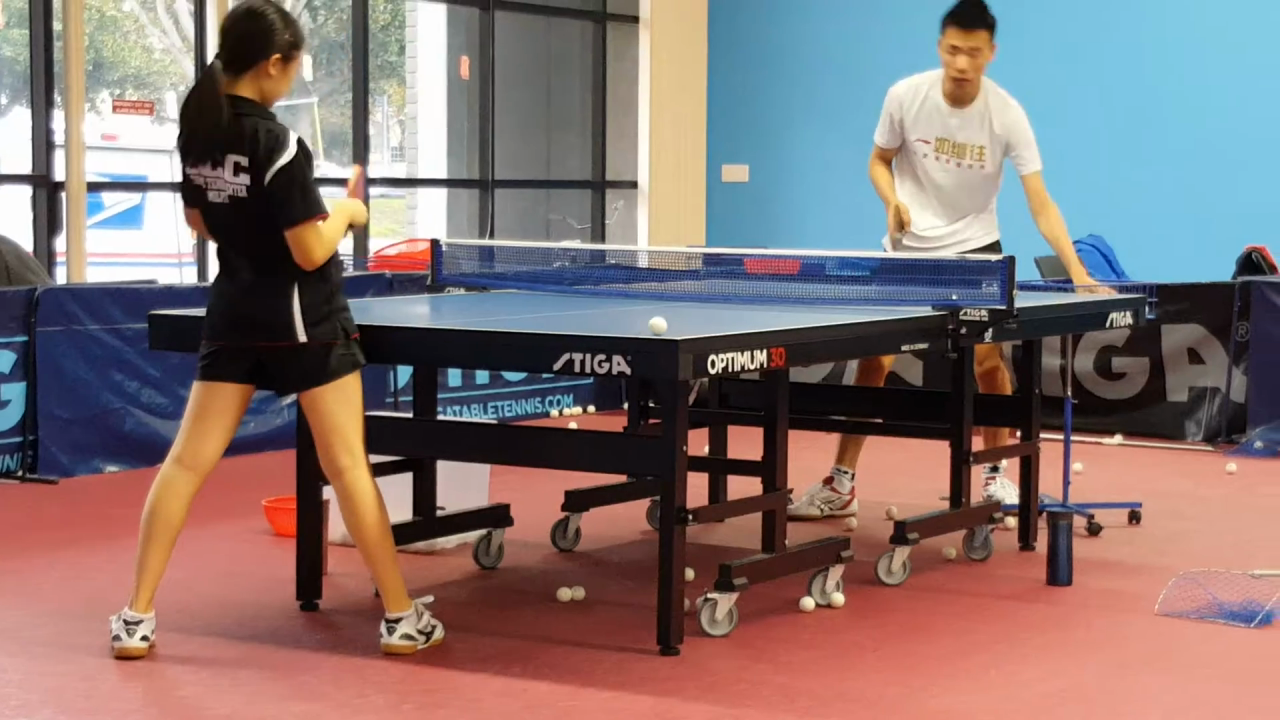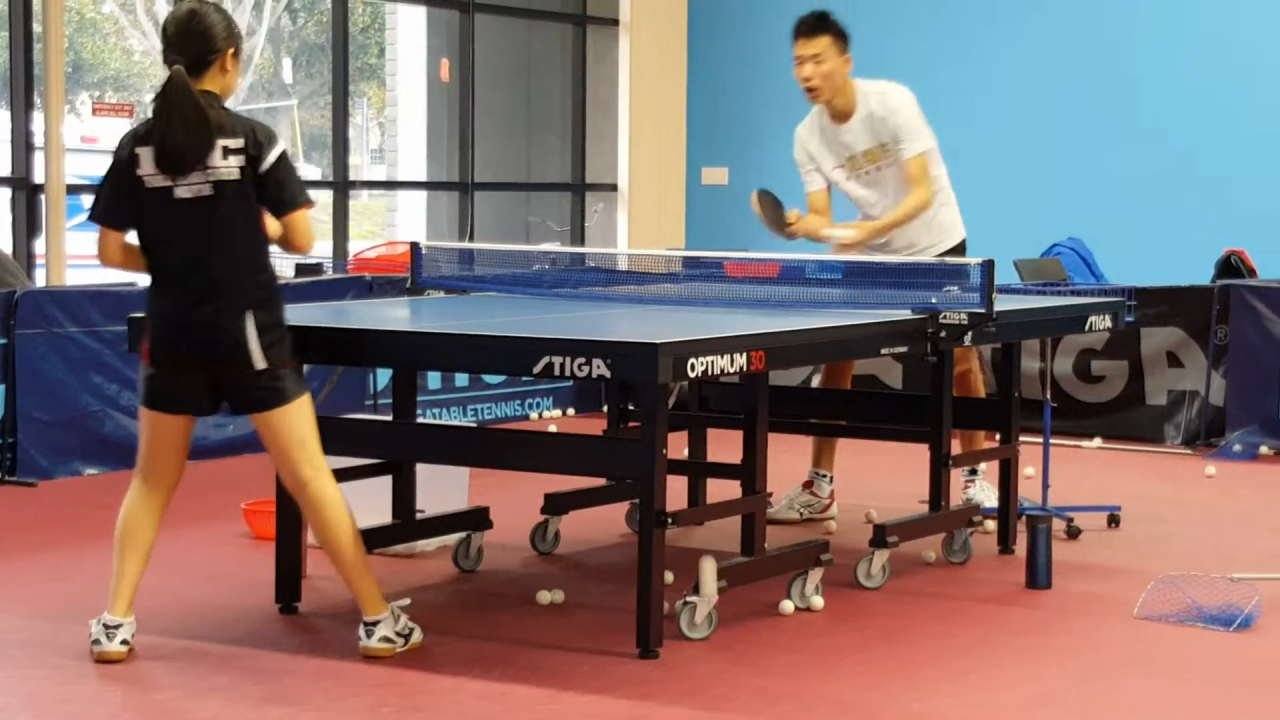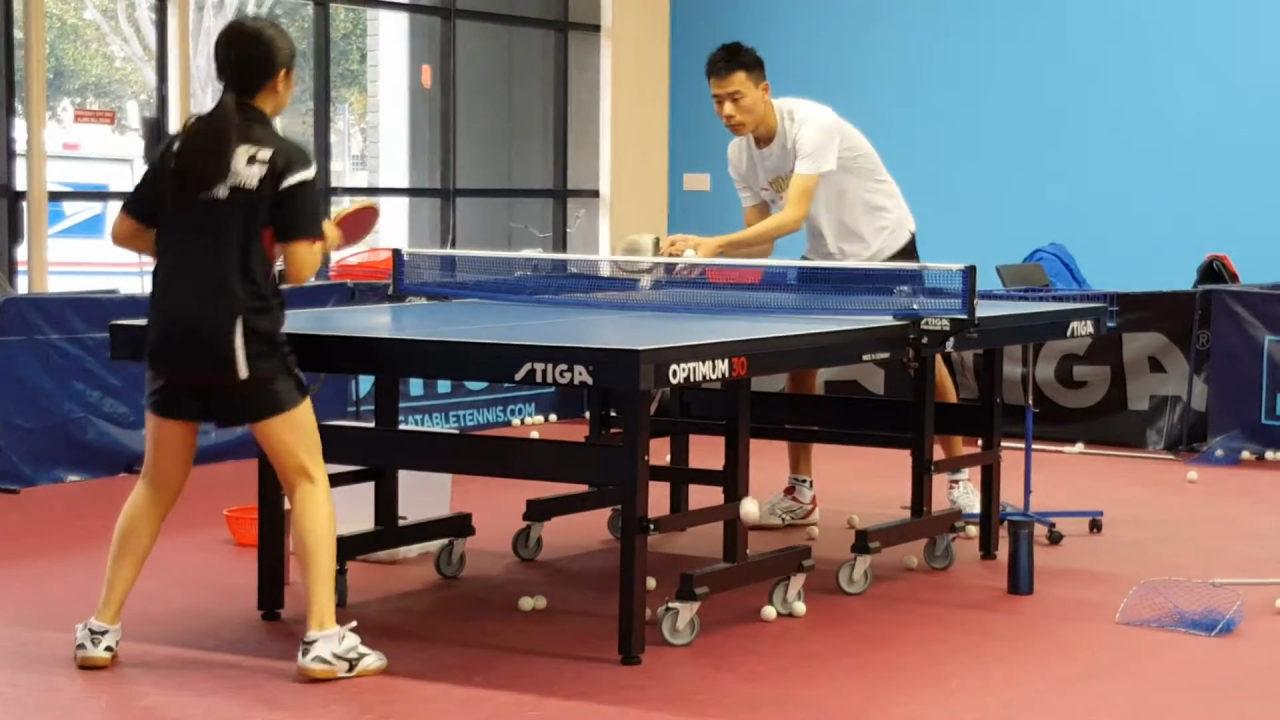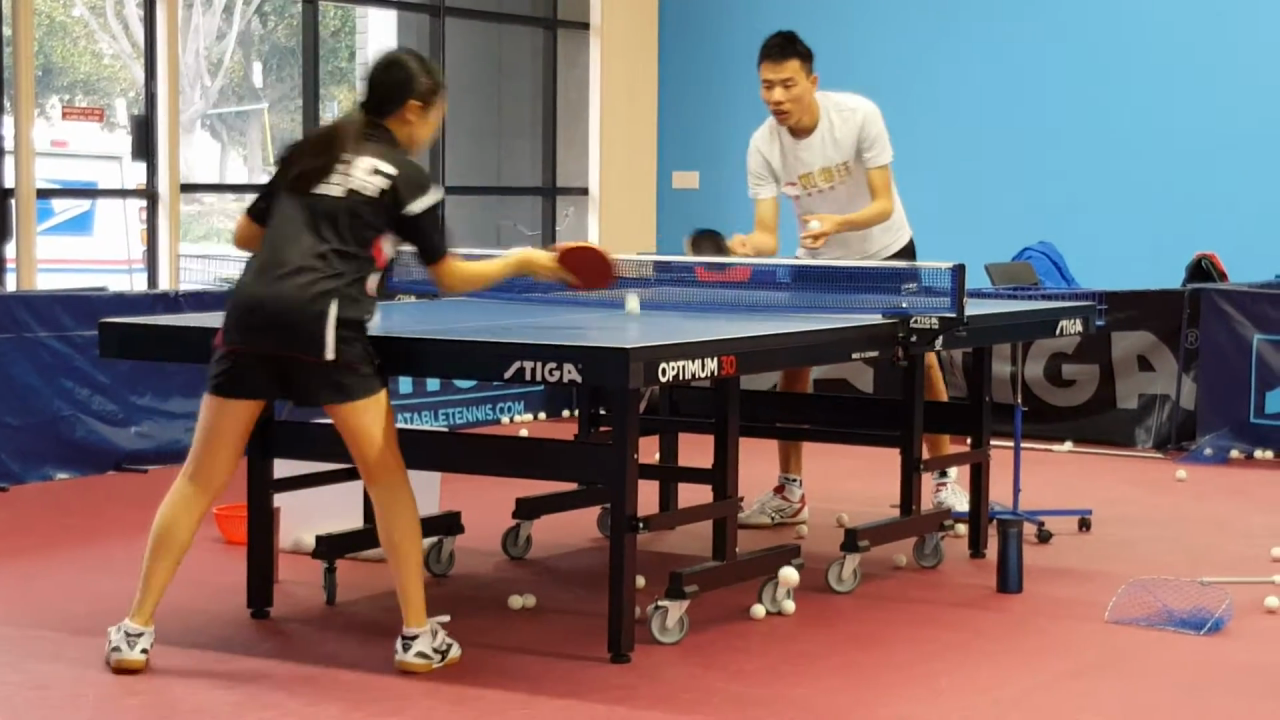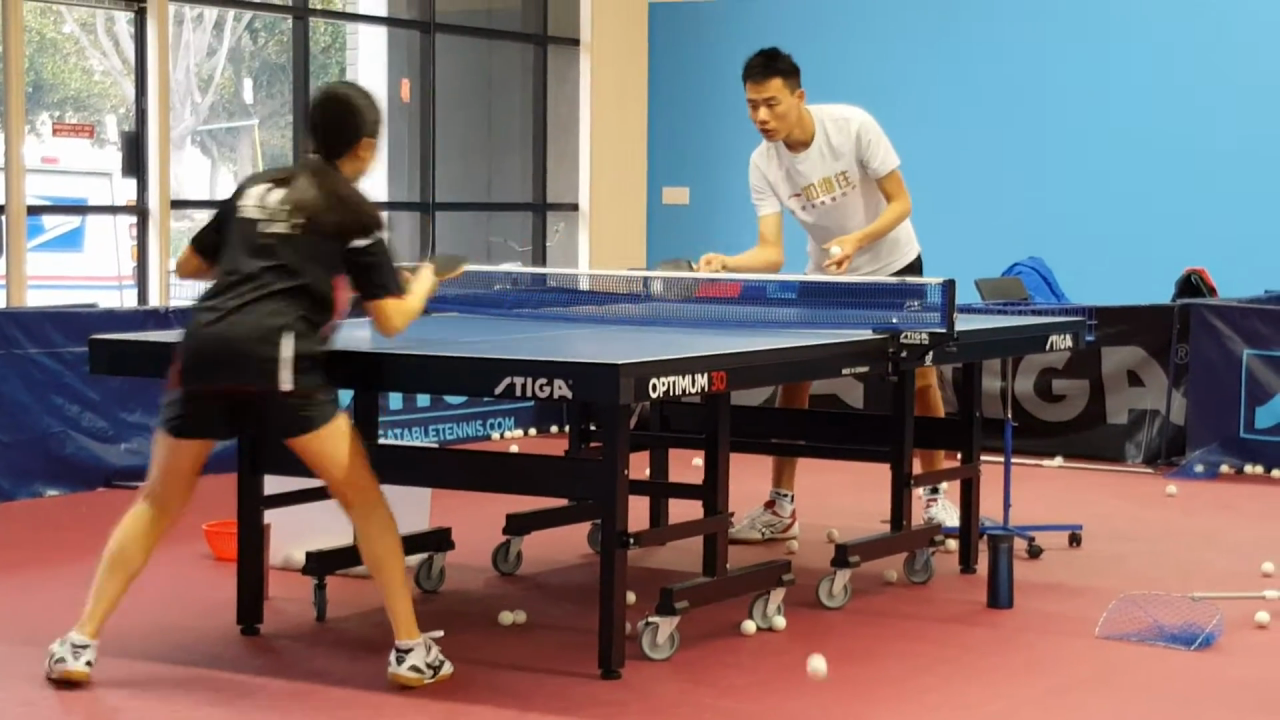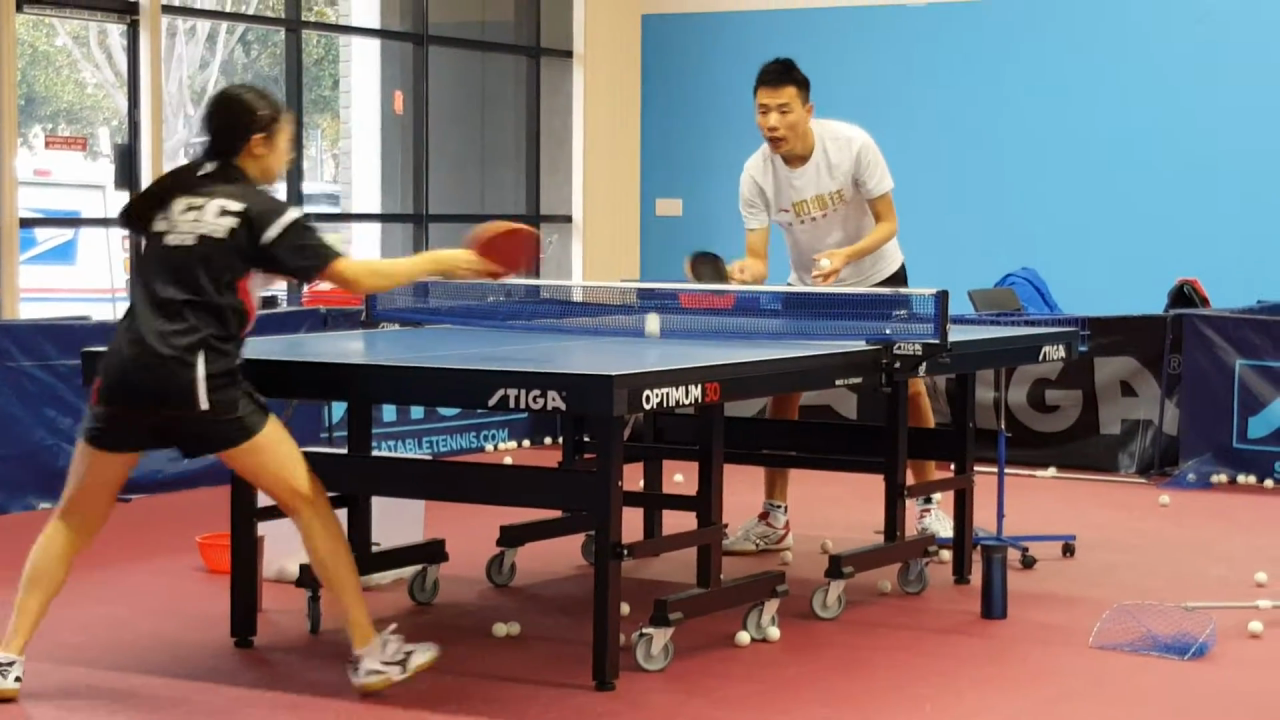
dt=0.5s
person 1, frame 1
left shoulder: (197, 133)
right shoulder: (276, 143)
right elbow: (312, 253)
right wrist: (346, 215)
left hip: (232, 315)
right hip: (304, 316)
left knee: (187, 462)
right knee: (347, 466)
left ankle: (135, 618)
right ankle: (402, 617)
person 1, frame 2
left shoulder: (137, 145)
right shoulder: (253, 139)
left elbow: (110, 252)
right elbow: (301, 240)
left hip: (172, 337)
right hip: (247, 332)
left knee: (152, 481)
right knee: (309, 478)
left ankle: (114, 622)
right ankle: (378, 620)
person 1, frame 3
left shoulder: (181, 145)
right shoulder: (285, 158)
left elbow: (126, 233)
right elbow: (300, 268)
right wrist: (326, 240)
left hip: (173, 335)
right hip: (242, 338)
left knee: (157, 484)
right knee: (308, 481)
left ankle: (100, 627)
right ankle: (324, 637)
person 1, frame 4
left shoulder: (308, 153)
right shoulder: (407, 178)
left elbow: (246, 235)
right elbow: (450, 278)
right wrist: (523, 261)
left hip: (250, 315)
right hip: (324, 323)
left knee: (200, 476)
right knee: (387, 477)
left ankle: (135, 631)
right ankle: (418, 634)
person 1, frame 5
left shoulder: (253, 191)
right shoulder: (355, 215)
left elbow: (188, 265)
right elbow: (392, 321)
right wrist: (424, 286)
left hip: (205, 351)
right hip: (277, 361)
left knee: (158, 504)
right knee: (364, 497)
left ankle: (78, 643)
right ankle: (410, 647)
person 1, frame 6
left shoulder: (166, 197)
right shoulder: (262, 212)
right elbow: (356, 279)
right wrist: (445, 260)
left hip: (129, 372)
right hip: (199, 379)
left knee: (70, 519)
right knee: (309, 502)
right ankle: (371, 651)
person 2, frame 1
left shoulder: (1007, 114)
right shoulder: (904, 96)
left elbow: (1040, 205)
right elbow: (880, 163)
left wrist: (1077, 273)
right wrist: (893, 201)
left hip: (974, 247)
right hip: (907, 249)
left knee: (989, 360)
right knee: (873, 361)
left ankle: (995, 474)
right ankle: (841, 483)
person 2, frame 2
left shoulder: (894, 102)
right shoulder: (808, 136)
left elbow: (923, 192)
right elbow: (820, 217)
left wrist: (866, 229)
right wrist: (804, 226)
left hip: (935, 246)
right hip: (871, 257)
left knee: (961, 361)
right knee: (836, 361)
left ankle: (974, 477)
right ankle: (820, 486)
person 2, frame 3
left shoulder: (811, 122)
right shoulder: (739, 155)
left elbow: (795, 216)
right elbow: (759, 242)
left wrist: (716, 244)
right wrist: (699, 246)
left hip: (887, 246)
right hip: (826, 258)
right knee: (800, 363)
left ankle: (959, 477)
right ankle: (800, 492)
person 2, frame 4
left shoulder: (859, 115)
right shoulder: (763, 146)
left elbow: (885, 205)
right elbow: (768, 235)
left wrist: (836, 222)
right wrist: (746, 244)
left hip: (886, 252)
right hip: (820, 261)
left knee: (922, 362)
right knee: (793, 364)
left ankle: (944, 479)
right ankle: (789, 490)
person 2, frame 5
left shoulder: (854, 125)
right shoulder: (763, 164)
left elbow: (901, 203)
right elbow: (771, 255)
left wrist: (858, 240)
right wrist: (726, 262)
left hip: (895, 267)
right hip: (827, 278)
left knee: (921, 379)
right knee: (793, 378)
left ankle: (934, 495)
right ankle: (781, 506)
person 2, frame 6
left shoulder: (853, 144)
right shoulder: (755, 173)
left elbow: (888, 223)
right elbow: (759, 261)
left wrist: (845, 254)
right wrist: (740, 271)
left hip: (878, 277)
right hip: (809, 289)
left knee: (910, 389)
right knee: (782, 390)
left ankle: (928, 505)
right ankle: (774, 517)
